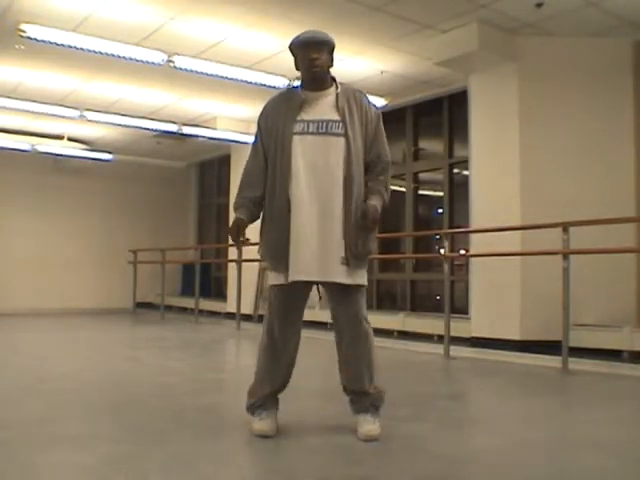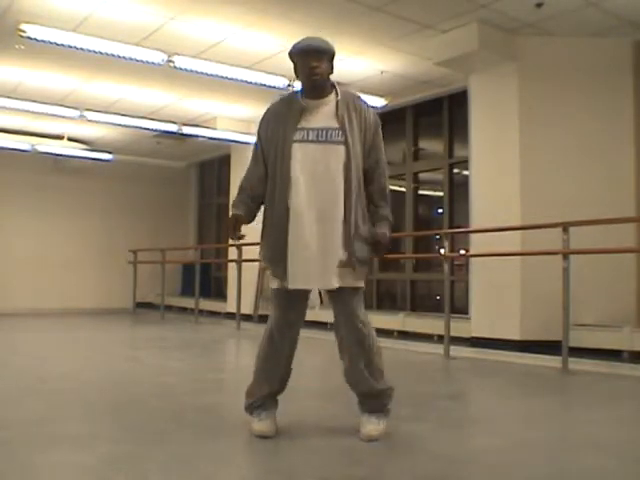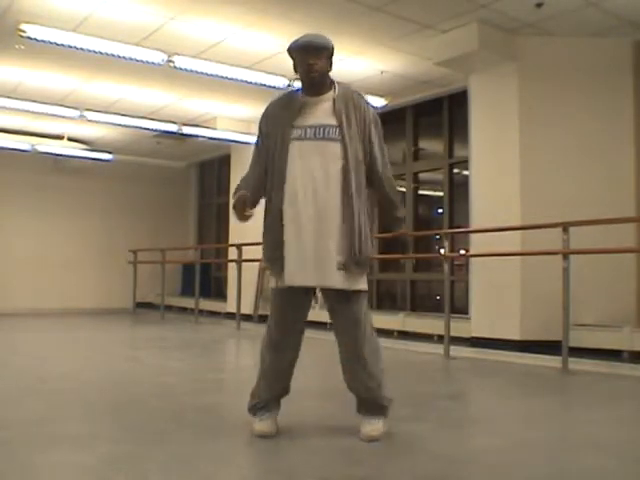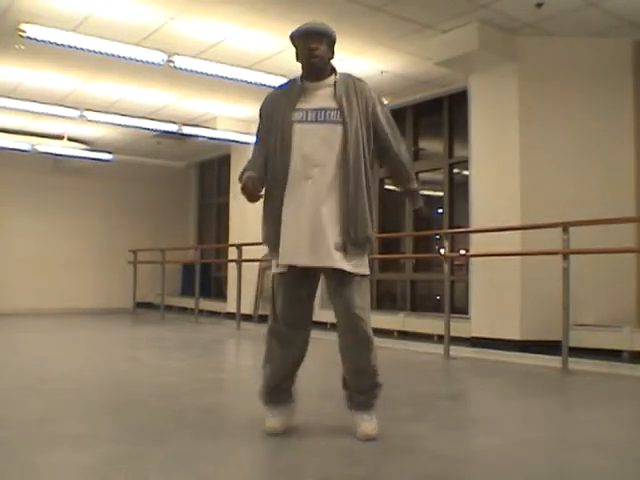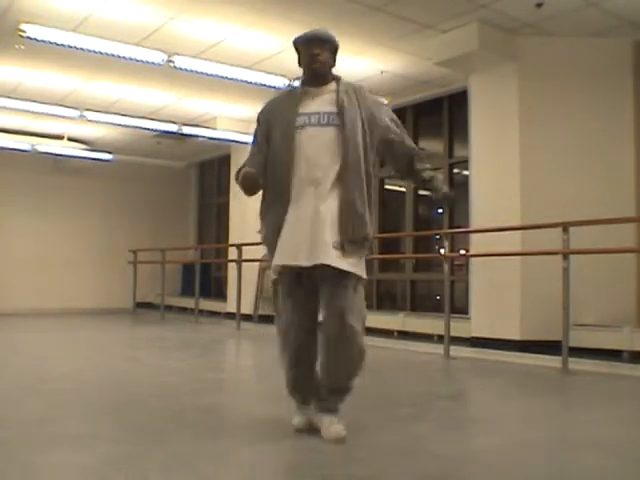
dt=0.1s
person 1, frame 1
left shoulder: (360, 107)
right shoulder: (276, 109)
left elbow: (379, 164)
right elbow: (258, 169)
left wrist: (375, 199)
right wrist: (244, 212)
left hip: (343, 236)
right hip: (290, 236)
left knee: (353, 323)
right knee: (281, 323)
left ankle: (365, 405)
right ankle: (264, 404)
person 1, frame 2
left shoulder: (359, 113)
right shoulder: (277, 116)
left elbow: (375, 174)
right elbow: (259, 171)
left wrist: (381, 222)
right wrist: (242, 207)
left hip: (343, 239)
right hip: (291, 239)
left knee: (353, 324)
right knee: (281, 326)
left ankle: (374, 405)
right ankle: (262, 404)
person 1, frame 3
left shoulder: (357, 109)
right shoulder: (276, 113)
left elbow: (377, 170)
right elbow: (261, 168)
left wrist: (395, 214)
right wrist: (245, 194)
left hip: (343, 240)
right hip: (292, 239)
left knee: (354, 326)
right knee: (282, 328)
left ankle: (373, 408)
right ankle: (265, 406)
person 1, frame 4
left shoulder: (360, 95)
right shoulder: (277, 101)
left elbow: (389, 146)
right elbow: (263, 154)
left wrist: (411, 187)
right wrist: (250, 177)
left hip: (342, 226)
right hip: (291, 225)
left knee: (352, 314)
right knee: (287, 317)
left ankle: (362, 401)
right ankle: (278, 400)
person 1, frame 5
left shoulder: (360, 103)
right shoulder: (276, 108)
left elbow: (398, 145)
right elbow: (260, 160)
left wrist: (428, 175)
right wrist: (247, 175)
left hip: (341, 228)
right hip: (292, 228)
left knee: (342, 317)
right knee: (295, 320)
left ankle: (330, 403)
right ankle: (306, 398)
